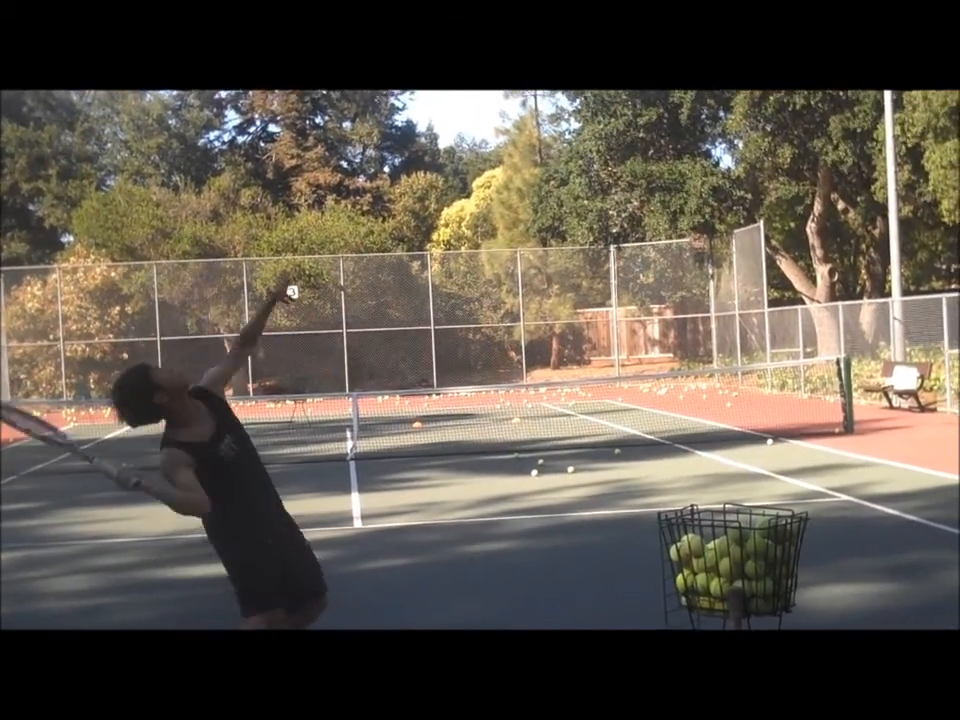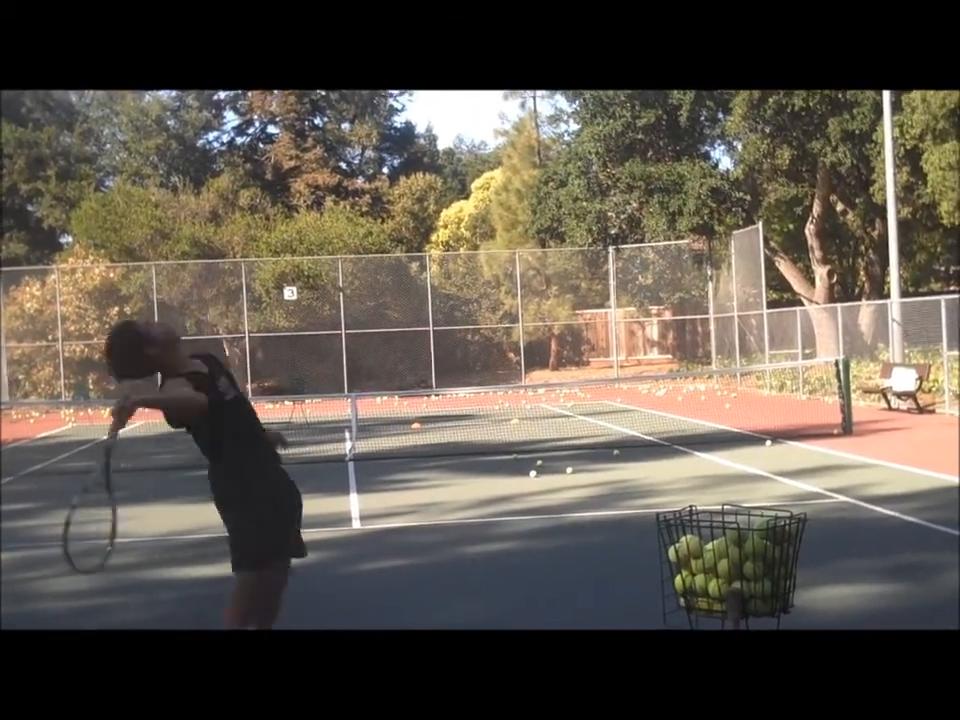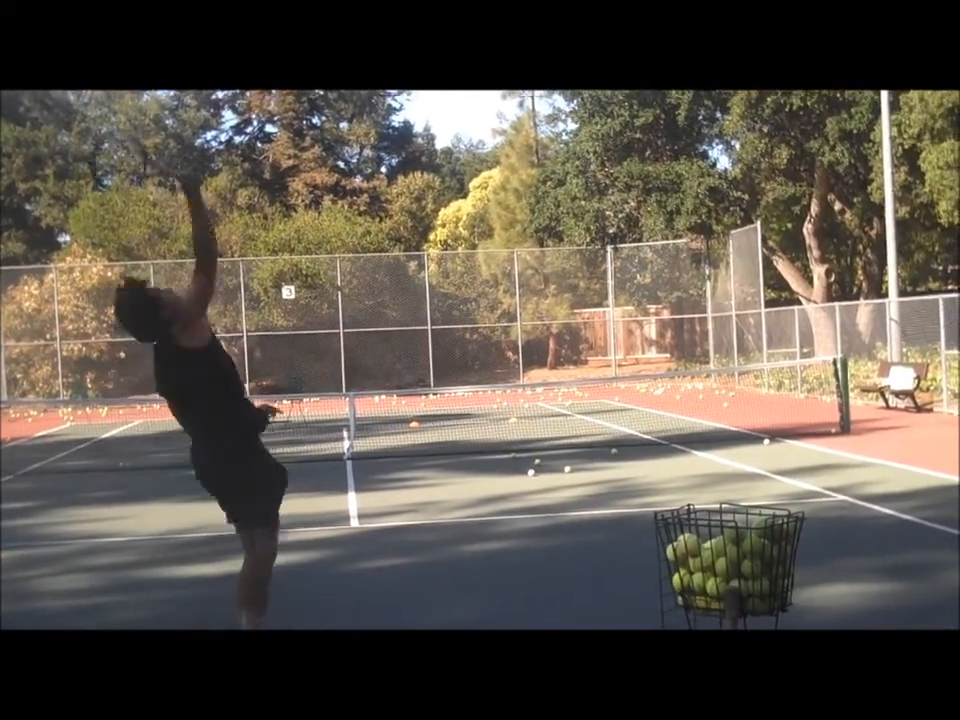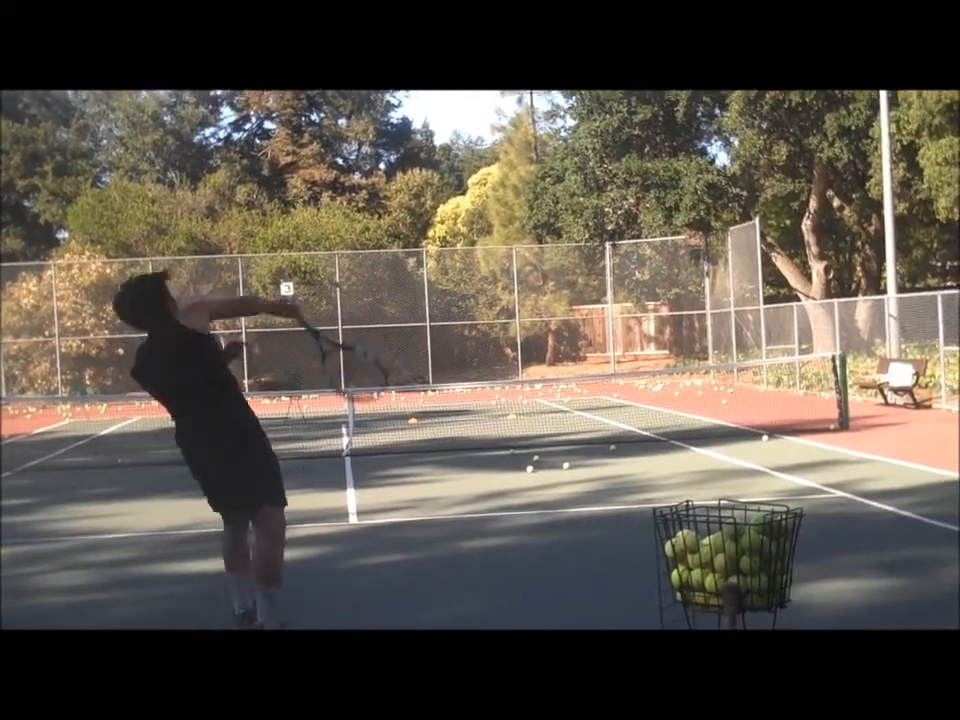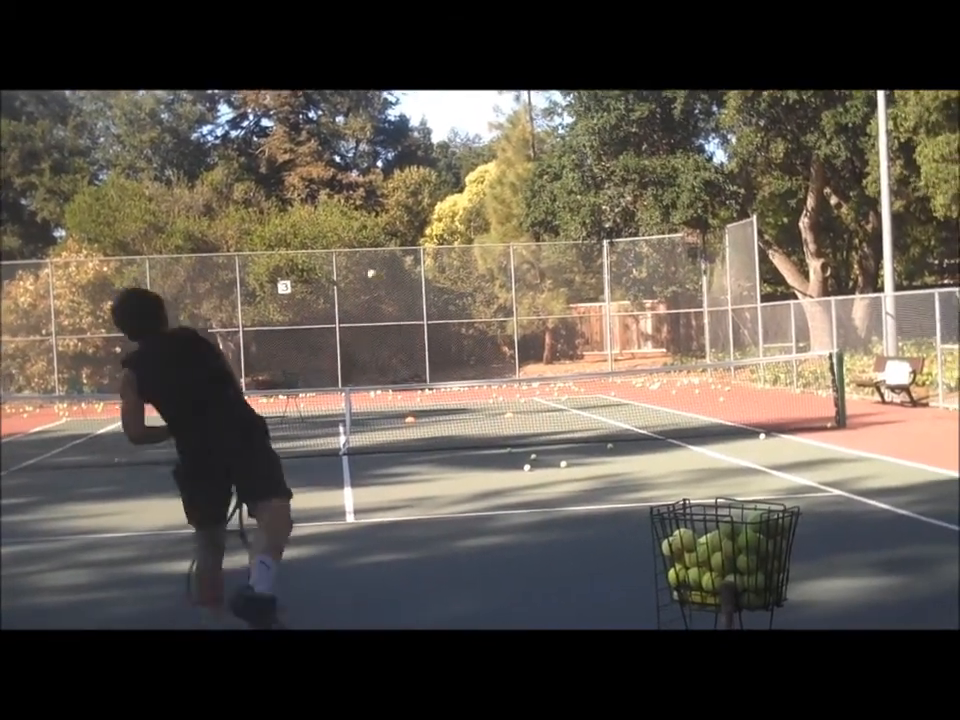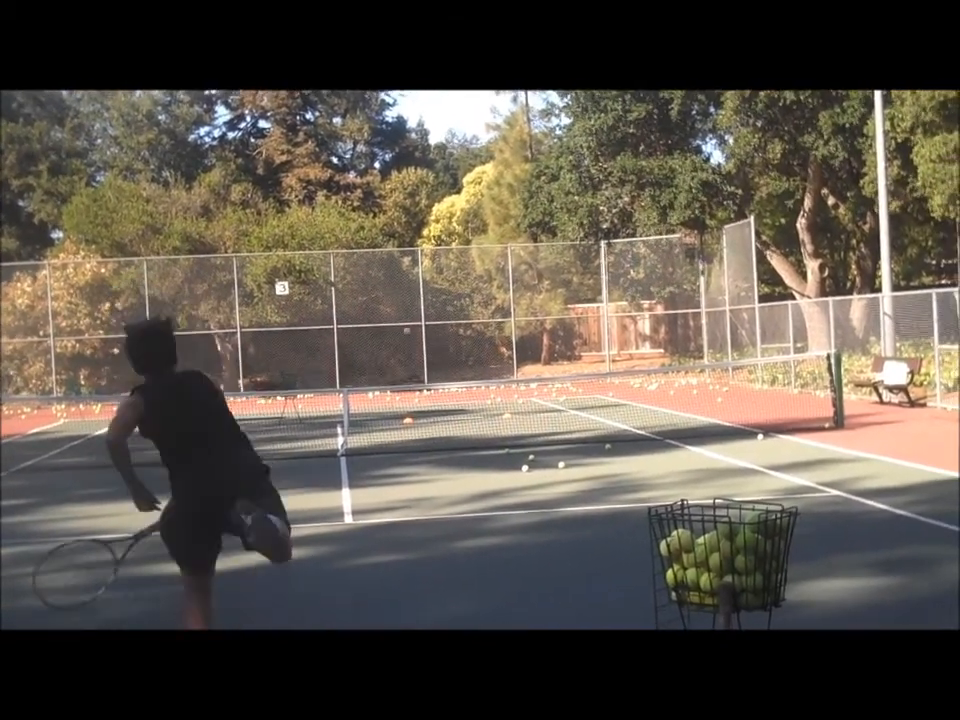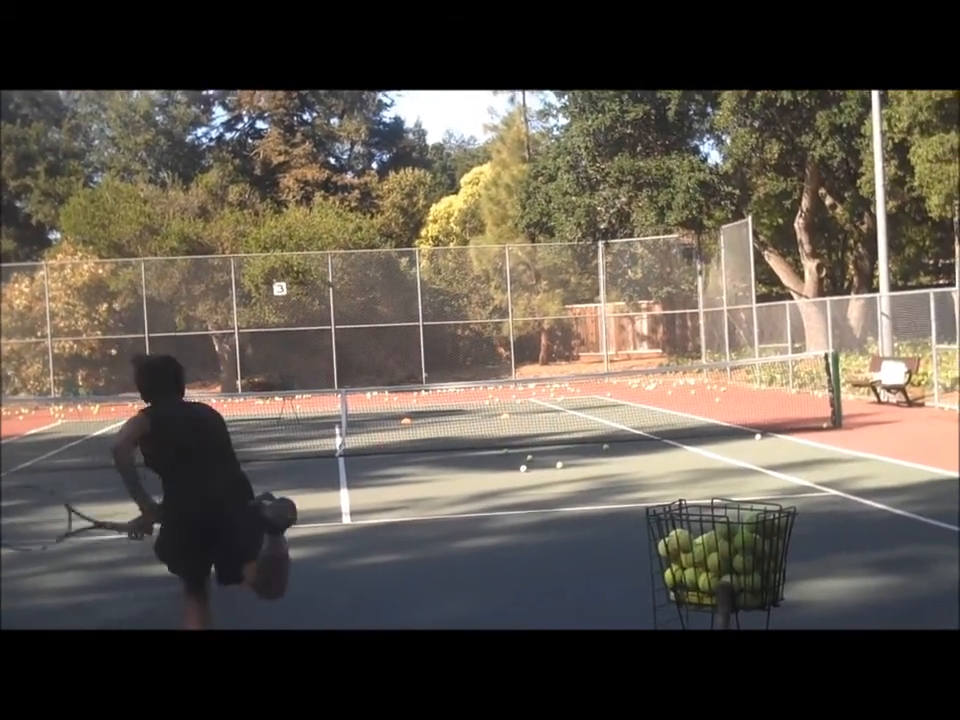
dt=0.1s
person 1, frame 1
left shoulder: (206, 396)
right shoulder: (175, 454)
left elbow: (238, 352)
right elbow: (200, 505)
left wrist: (269, 306)
right wrist: (149, 485)
left hip: (272, 522)
right hip: (238, 537)
left knee: (310, 603)
right knee: (265, 620)
person 1, frame 2
left shoulder: (200, 361)
right shoulder: (174, 387)
right elbow: (196, 402)
left wrist: (264, 434)
right wrist: (139, 399)
left hip: (262, 479)
right hip: (241, 486)
left knee: (274, 575)
right knee: (252, 586)
person 1, frame 3
left shoulder: (168, 365)
right shoulder: (182, 324)
right elbow: (208, 258)
left wrist: (250, 410)
right wrist: (194, 197)
left hip: (216, 458)
right hip: (236, 458)
left knee: (259, 542)
right knee: (262, 548)
left ankle: (250, 618)
right ankle: (250, 621)
person 1, frame 4
left shoulder: (142, 362)
right shoulder: (192, 317)
right elbow: (240, 304)
right wrist: (281, 307)
left hip: (199, 448)
right hip: (239, 436)
left knee: (234, 522)
right knee: (270, 521)
left ankle: (243, 604)
right ankle: (266, 620)
person 1, frame 5
left shoulder: (132, 370)
right shoulder: (190, 339)
left elbow: (134, 433)
left hip: (197, 455)
right hip: (242, 435)
left knee: (209, 542)
right knee: (274, 510)
right ankle: (260, 588)
person 1, frame 6
left shoulder: (139, 398)
right shoulder: (204, 381)
left elbow: (114, 440)
left wrist: (140, 492)
left hip: (193, 490)
right hip: (243, 473)
left knee: (196, 583)
right knee: (278, 548)
right ankle: (257, 523)
person 1, frame 7
left shoulder: (145, 420)
right shoulder: (209, 414)
left elbow: (121, 451)
left wrist: (146, 506)
left hip: (182, 511)
right hip: (232, 499)
left knee: (194, 594)
right knee: (270, 582)
right ankle: (267, 516)
